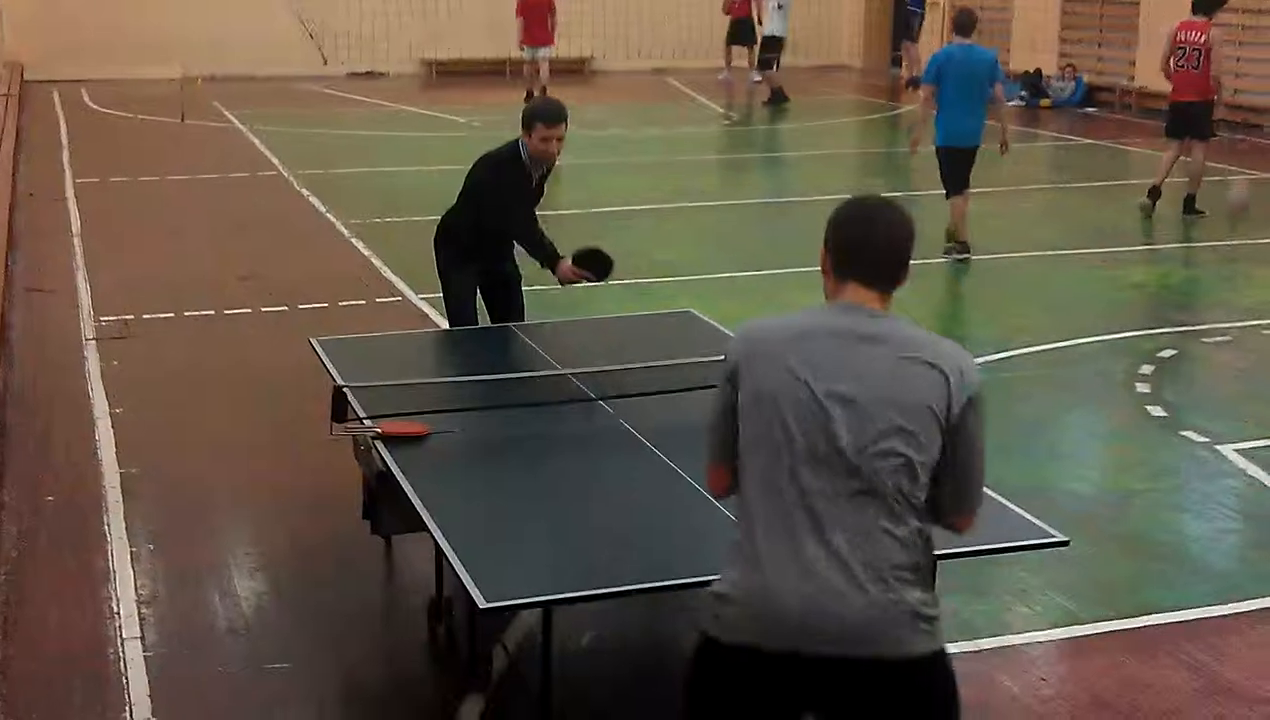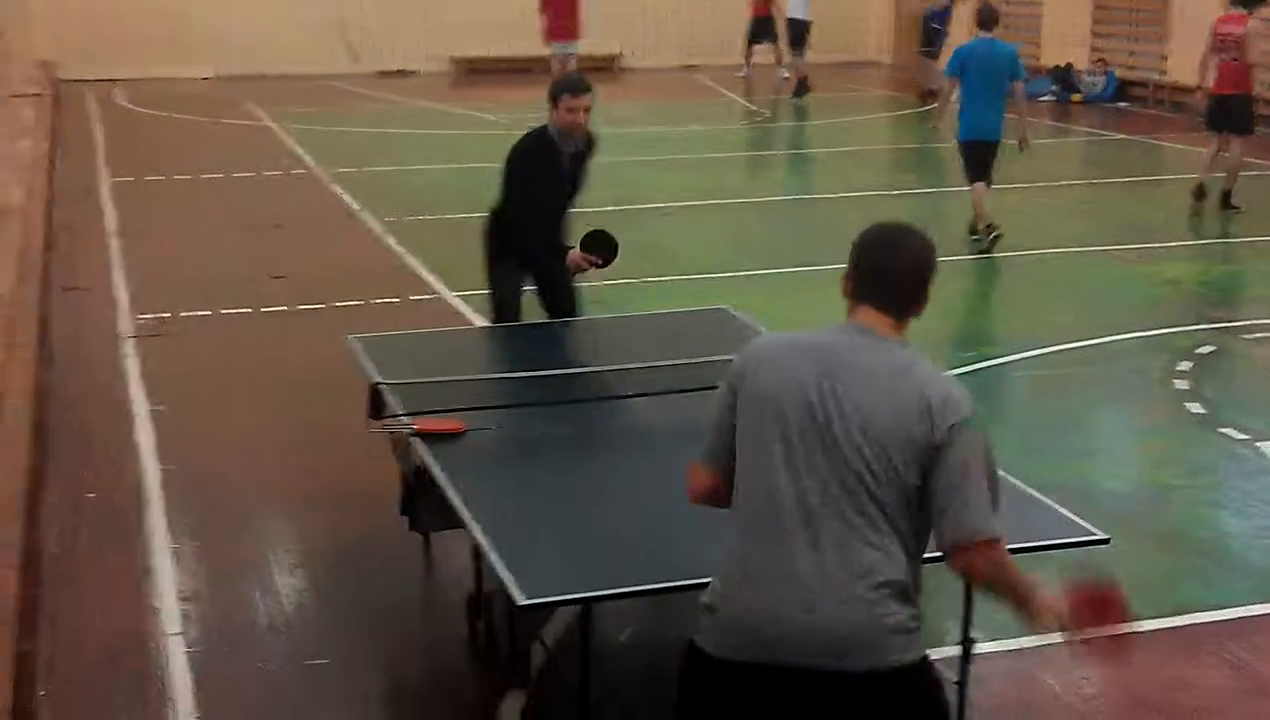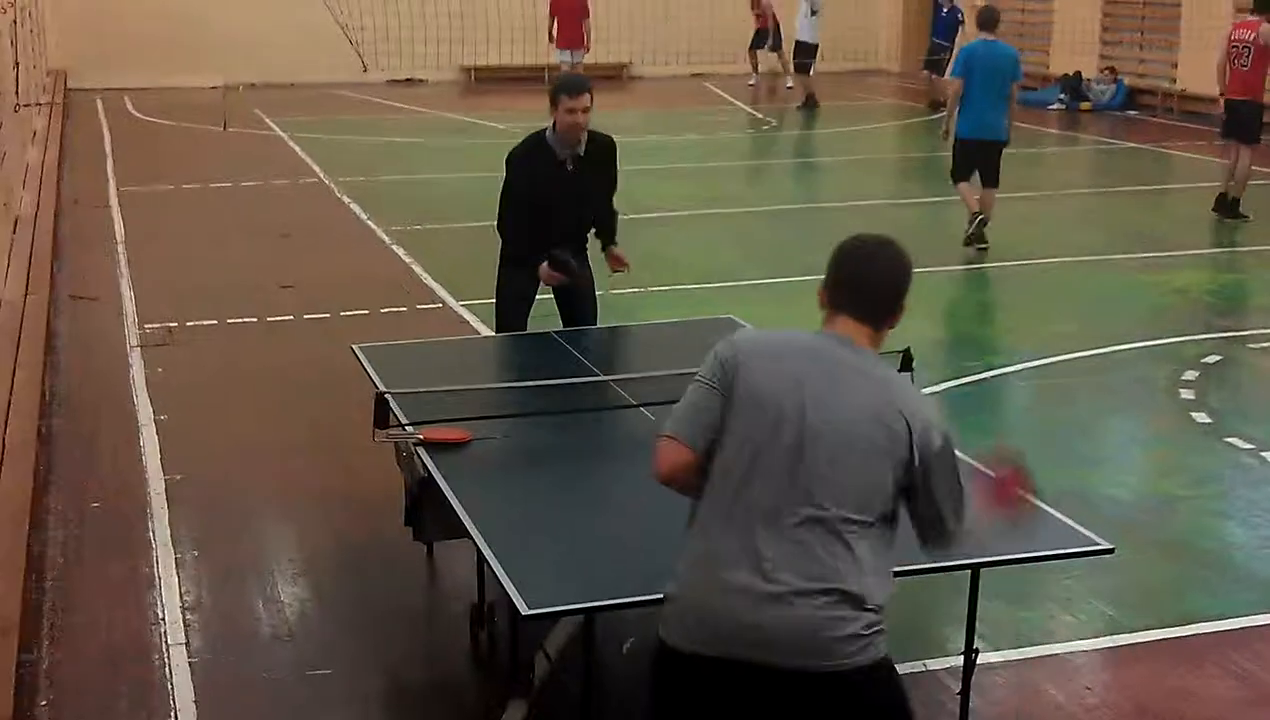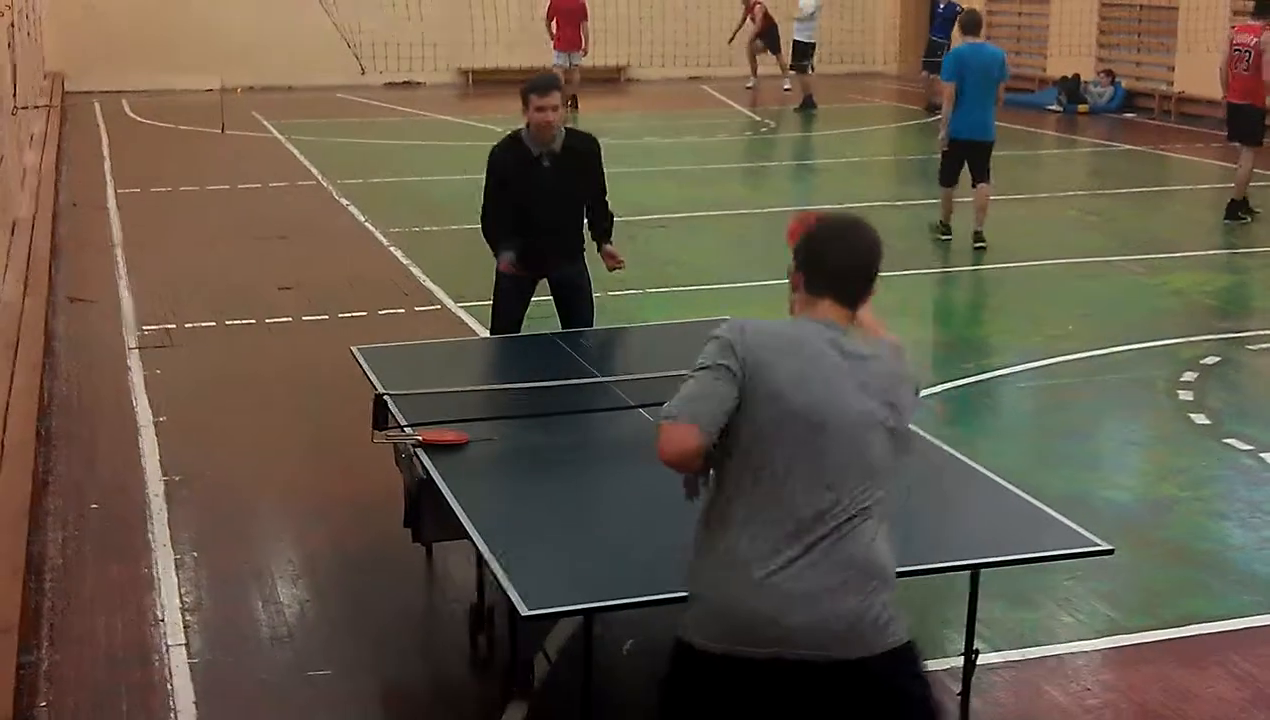
dt=0.2s
person 1, frame 1
left shoulder: (755, 345)
right shoulder: (949, 369)
left elbow: (721, 480)
right elbow: (959, 515)
left hip: (756, 623)
right hip: (888, 633)
person 1, frame 2
left shoulder: (763, 358)
right shoulder: (940, 399)
left elbow: (703, 486)
right elbow: (972, 552)
right wrist: (1033, 601)
left hip: (742, 632)
right hip: (872, 646)
person 1, frame 3
left shoulder: (741, 352)
right shoulder: (914, 413)
left elbow: (671, 464)
right elbow: (941, 532)
left hip: (704, 626)
right hip: (834, 647)
person 1, frame 4
left shoulder: (744, 341)
right shoulder: (895, 377)
left elbow: (677, 448)
left wrist: (719, 464)
right wrist: (865, 322)
left hip: (730, 628)
right hip: (859, 636)
person 2, frame 1
left shoulder: (545, 160)
right shoulder: (497, 168)
right elbow: (520, 226)
right wrist: (555, 263)
left hip: (498, 248)
right hip: (459, 252)
person 2, frame 2
left shoulder: (586, 143)
right shoulder: (528, 151)
right elbow: (524, 217)
left wrist: (558, 249)
right wrist: (562, 253)
left hip: (547, 243)
right hip: (508, 245)
left knee: (566, 322)
person 2, frame 3
left shoulder: (604, 149)
right shoulder: (524, 156)
right elbow: (508, 222)
left wrist: (609, 243)
right wrist: (536, 263)
left hip: (573, 254)
right hip: (523, 255)
right knee: (510, 336)
person 2, frame 4
left shoulder: (585, 147)
right shoulder: (504, 154)
left elbow: (596, 200)
right elbow: (492, 215)
left wrist: (603, 241)
right wrist: (502, 251)
left hip: (569, 254)
right hip: (520, 256)
right knee: (503, 338)
person 3, frame 1
left shoulder: (941, 57)
right shoulder: (989, 58)
left elbow: (927, 98)
right elbow: (999, 98)
left wrist: (917, 131)
right wrist: (1004, 131)
left hip: (948, 133)
right hip: (973, 133)
left knee: (954, 189)
right knee: (962, 185)
left ankle: (961, 243)
right ankle: (954, 230)
person 3, frame 2
left shoulder: (963, 51)
right shoulder: (1011, 53)
left elbow: (948, 90)
right elbow: (1019, 94)
left wrist: (937, 119)
right wrist: (1023, 129)
left hip: (970, 127)
right hip: (994, 127)
left knee: (976, 179)
right knee: (984, 176)
left ankle: (989, 227)
right ankle: (976, 225)
person 3, frame 3
left shoulder: (967, 52)
right shoulder: (1012, 54)
left elbow: (956, 91)
right elbow: (1014, 95)
left wrist: (947, 123)
right wrist: (1010, 125)
left hip: (968, 127)
right hip: (997, 129)
left knee: (961, 176)
right knee: (990, 182)
left ankle: (976, 215)
right ankle: (980, 233)
person 3, frame 4
left shoulder: (955, 55)
right shoulder: (997, 55)
left elbow: (949, 96)
right elbow: (999, 96)
left wrist: (943, 129)
left hip: (959, 129)
right hip: (985, 130)
left knee: (948, 178)
right knee: (982, 180)
left ankle: (945, 224)
right ankle: (978, 231)
person 4, frame 1
left shoulder: (1177, 29)
right shoulder: (1213, 33)
left elbow: (1164, 65)
right elbow: (1215, 73)
right wrist: (1218, 94)
left hip: (1178, 98)
right hip: (1201, 100)
left knee: (1174, 148)
right knee: (1198, 150)
left ankle: (1154, 191)
right ankle: (1190, 203)
person 4, frame 2
left shoulder: (1218, 22)
right shoulder: (1249, 24)
left elbow: (1205, 57)
right elbow: (1252, 61)
left wrist: (1202, 88)
left hip: (1218, 91)
right hip: (1240, 93)
left knee: (1217, 142)
right knee: (1236, 144)
left ankle: (1200, 188)
right ankle: (1225, 198)
person 4, frame 3
left shoulder: (1234, 28)
left elbow: (1221, 63)
left wrist: (1222, 95)
left hip: (1232, 97)
right hip: (1250, 100)
left knee: (1233, 150)
right knee: (1246, 152)
left ankle: (1222, 200)
right ankle: (1233, 207)
person 4, frame 4
left shoulder: (1235, 31)
left elbow: (1223, 68)
left wrist: (1226, 96)
left hip: (1234, 101)
left knee: (1245, 152)
right knee: (1248, 155)
left ankle: (1242, 203)
right ankle: (1234, 209)
